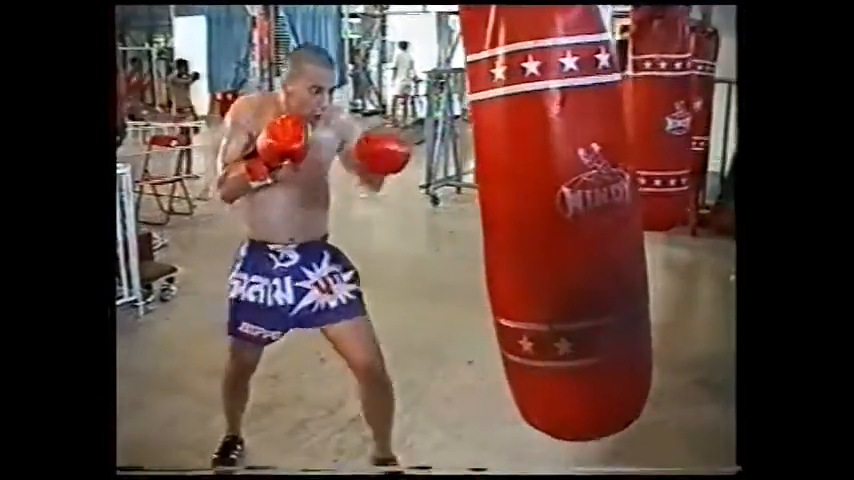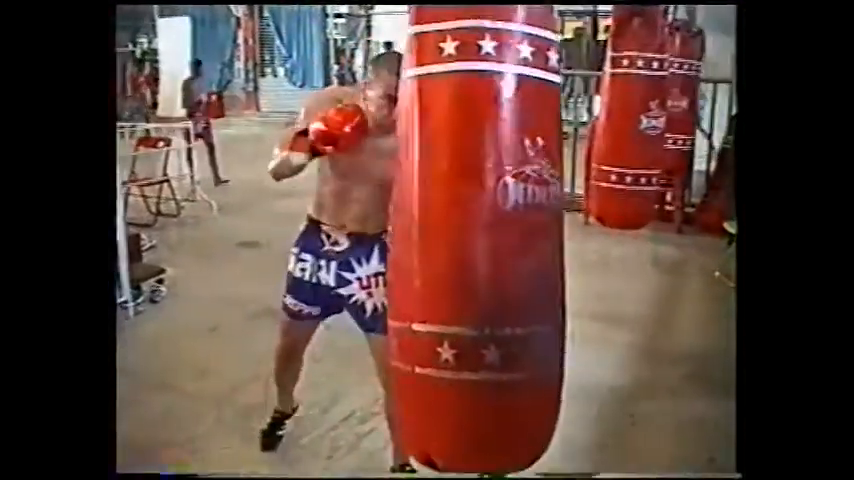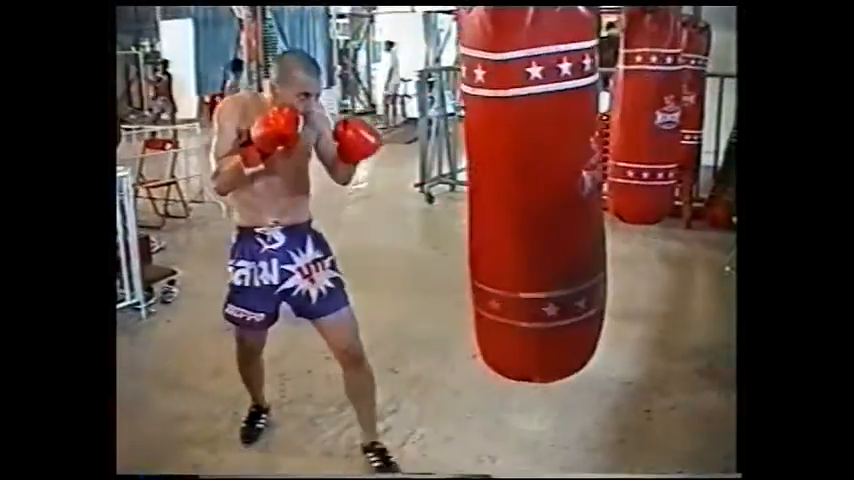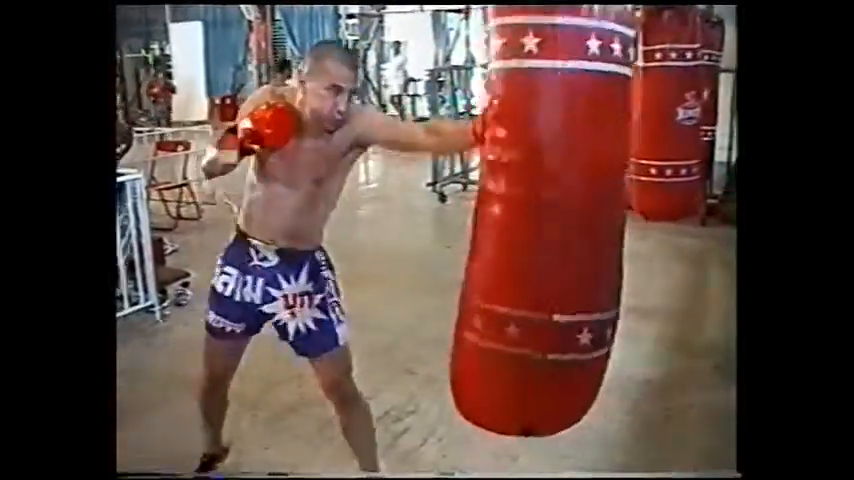
dt=1s
person 1, frame 1
left shoulder: (336, 121)
right shoulder: (249, 112)
left elbow: (372, 180)
right elbow: (225, 191)
right wrist: (261, 161)
left hip: (318, 258)
right hip: (261, 261)
left knee: (370, 367)
right knee: (240, 367)
left ankle: (384, 455)
right ankle: (232, 438)
person 1, frame 2
right shoulder: (329, 105)
right elbow: (276, 171)
right wrist: (304, 148)
left hip: (371, 252)
right hip: (318, 241)
right knee: (289, 346)
left ankle: (401, 464)
right ankle: (284, 407)
person 1, frame 3
left shoulder: (315, 117)
right shoulder: (234, 109)
left elbow: (341, 177)
right elbow: (220, 183)
left wrist: (352, 151)
right wrist: (257, 146)
left hip: (303, 243)
right hip: (252, 247)
left knee: (351, 350)
right knee: (248, 347)
left ankle: (372, 441)
right ankle: (259, 407)
person 1, frame 4
left shoulder: (357, 122)
right shoulder: (265, 101)
left elbow: (426, 136)
right elbow: (209, 168)
left wrist: (486, 129)
right wrist: (241, 139)
left hip: (301, 269)
right hip: (244, 258)
left knee: (340, 388)
right knee: (216, 375)
left ankle: (373, 476)
right ankle: (213, 451)
